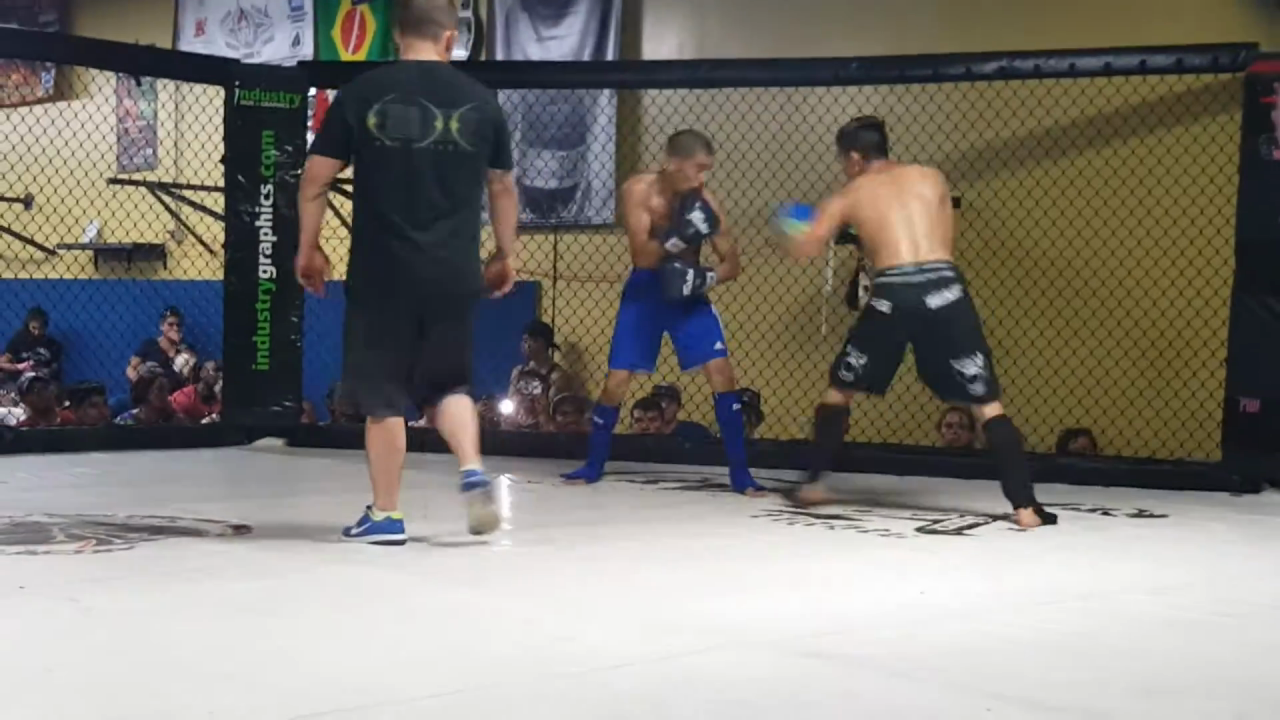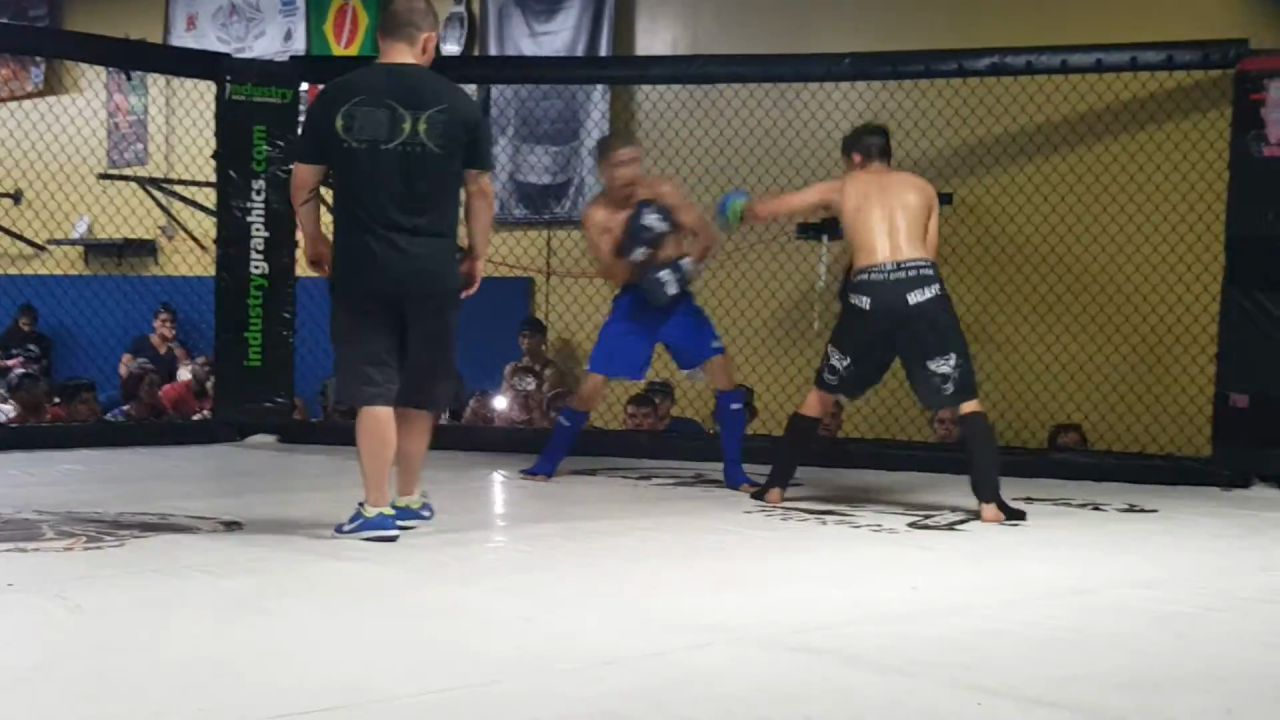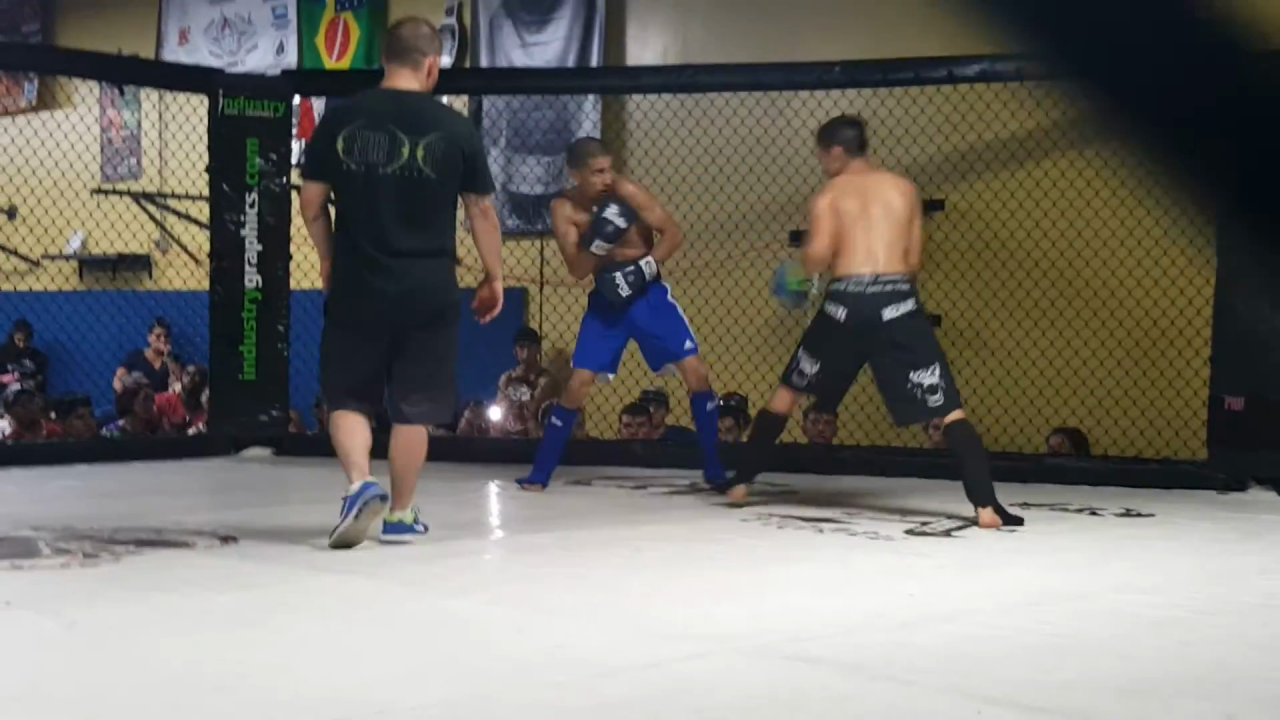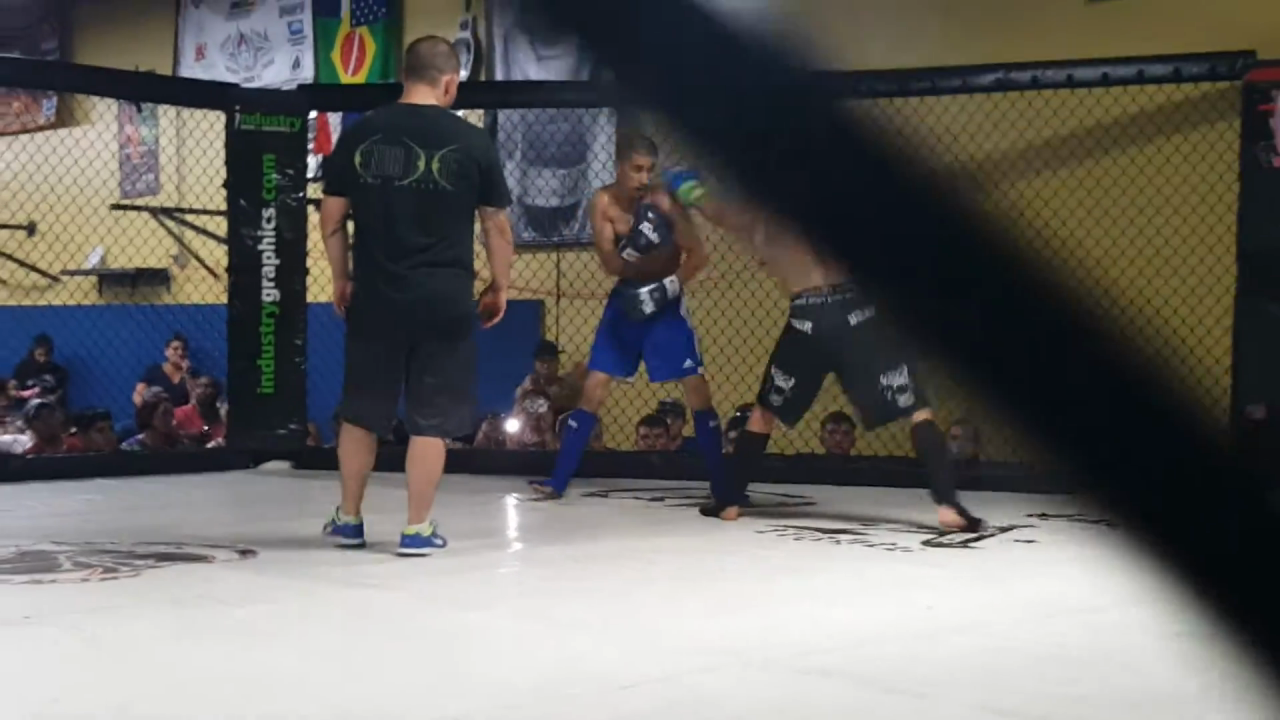
dt=0.3s
person 1, frame 1
left shoulder: (362, 93)
right shoulder: (482, 101)
left elbow: (316, 177)
right elbow: (503, 188)
left wrist: (308, 245)
right wrist: (505, 253)
left hip: (381, 270)
right hip: (455, 271)
left knee: (384, 396)
right knee: (450, 382)
left ankle: (385, 514)
right ankle: (471, 469)
person 1, frame 2
left shoulder: (337, 97)
right shoulder: (457, 102)
left elbow: (303, 183)
right elbow: (480, 190)
left wrist: (313, 237)
right wrist: (476, 254)
left hip: (361, 269)
right hip: (433, 270)
left knee: (373, 390)
right knee: (421, 393)
left ankle: (376, 509)
right ankle: (409, 499)
person 1, frame 3
left shoulder: (339, 119)
right shoulder: (455, 127)
left elbow: (311, 202)
right elbow: (481, 211)
left wrist: (328, 258)
right wrist: (494, 277)
left hip: (358, 286)
right hip: (429, 289)
left knee: (347, 396)
right knee: (415, 406)
left ankle: (361, 480)
right ankle: (400, 515)
person 1, frame 4
left shoulder: (359, 135)
right shoulder: (472, 141)
left elbow: (332, 217)
right elbow: (496, 225)
left wrist: (342, 278)
right wrist: (499, 285)
left hip: (376, 298)
right hip: (446, 300)
left knee: (361, 411)
right knee: (432, 418)
left ankle: (348, 517)
right ankle: (417, 528)
person 2, frame 1
left shoulder: (849, 196)
right shoulder: (930, 176)
left elbow: (804, 248)
left wrist: (789, 224)
left hip: (892, 297)
right hip: (943, 290)
left knee: (840, 389)
right knee: (987, 402)
left ankle: (814, 483)
right ankle: (1024, 505)
person 2, frame 2
left shoulder: (840, 189)
right shoulder: (922, 187)
left elbow: (767, 210)
right elbow: (930, 252)
left wrist: (738, 208)
left hip: (868, 295)
right hip: (922, 289)
left knee: (822, 393)
right knee: (966, 399)
left ankle: (776, 485)
right ankle: (990, 502)
person 2, frame 3
left shoulder: (828, 195)
right shoulder: (905, 189)
left elbow: (817, 255)
right elbow: (912, 263)
left wrist: (802, 276)
left hip: (845, 305)
right hip: (897, 304)
left knee: (786, 392)
right knee: (948, 409)
left ankle: (741, 482)
right ankle: (987, 506)
person 2, frame 4
left shoulder: (756, 220)
left elbow: (717, 211)
left wrist: (690, 191)
left hip: (809, 319)
right hip: (855, 311)
left knee: (764, 412)
right knee: (916, 412)
left ankle: (730, 501)
right ankle: (948, 505)
person 3, frame 1
left shoulder: (706, 203)
right shoulder: (638, 189)
left elbow: (732, 263)
right elbow: (642, 255)
left wrist: (705, 279)
right wrist: (674, 237)
left hip: (687, 290)
right hip: (645, 290)
left knee: (721, 372)
right knee: (617, 381)
left ankle: (740, 474)
right ankle: (594, 465)
person 3, frame 2
left shoulder: (663, 193)
right shoulder: (596, 215)
left elbow: (704, 236)
right elbow: (612, 276)
left wrist: (683, 268)
right wrist: (639, 246)
left hip: (673, 297)
right hip: (634, 301)
left knee: (721, 370)
right knee: (592, 385)
left ankle: (734, 470)
right ankle: (548, 461)
person 3, frame 3
left shoulder: (626, 192)
right shoulder: (562, 209)
left elbow: (673, 234)
right elbow: (578, 269)
left wrist: (643, 268)
right wrist: (601, 239)
left hip: (649, 293)
right hip: (608, 298)
left knee: (695, 370)
right knee: (578, 383)
left ankle: (714, 470)
right ankle: (541, 472)
person 3, frame 4
left shoulder: (665, 203)
right shoulder: (603, 202)
left elbow: (698, 256)
right elbow: (610, 266)
left wrist: (668, 287)
right wrist: (633, 246)
left hip: (664, 302)
right hip: (626, 301)
left knee: (696, 387)
right knee: (594, 387)
left ankle: (721, 482)
right ankle: (559, 479)
